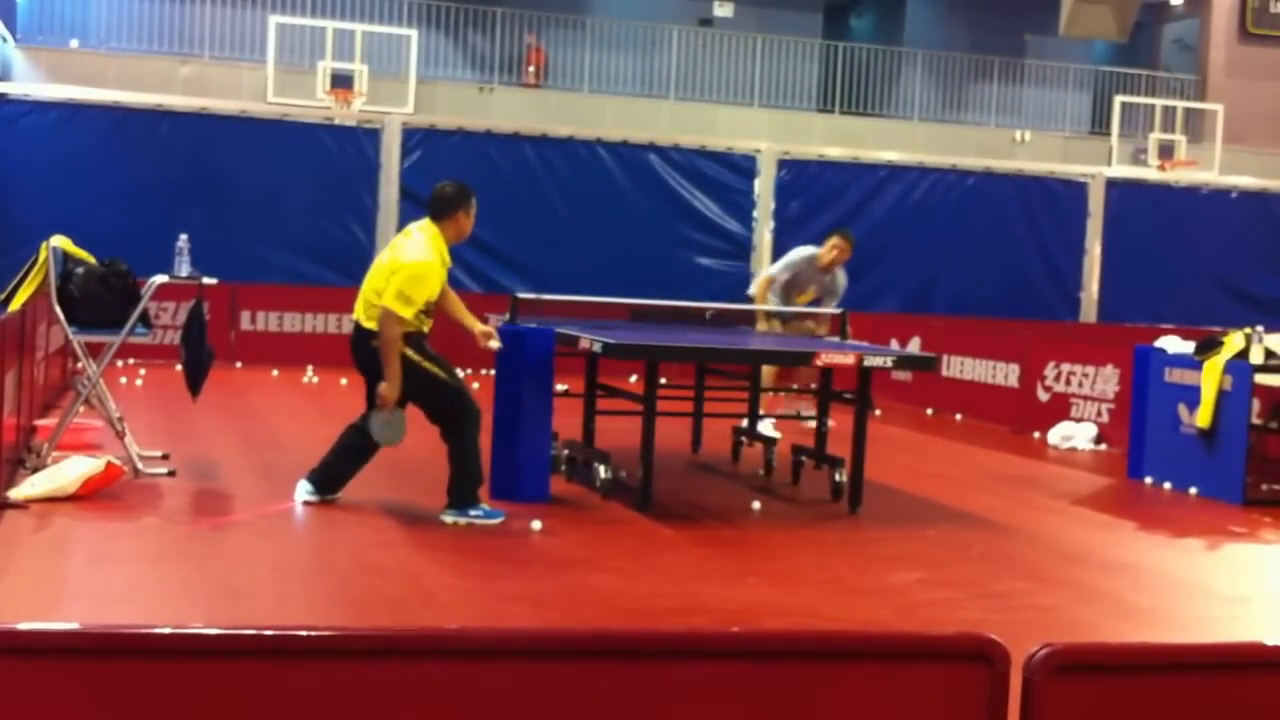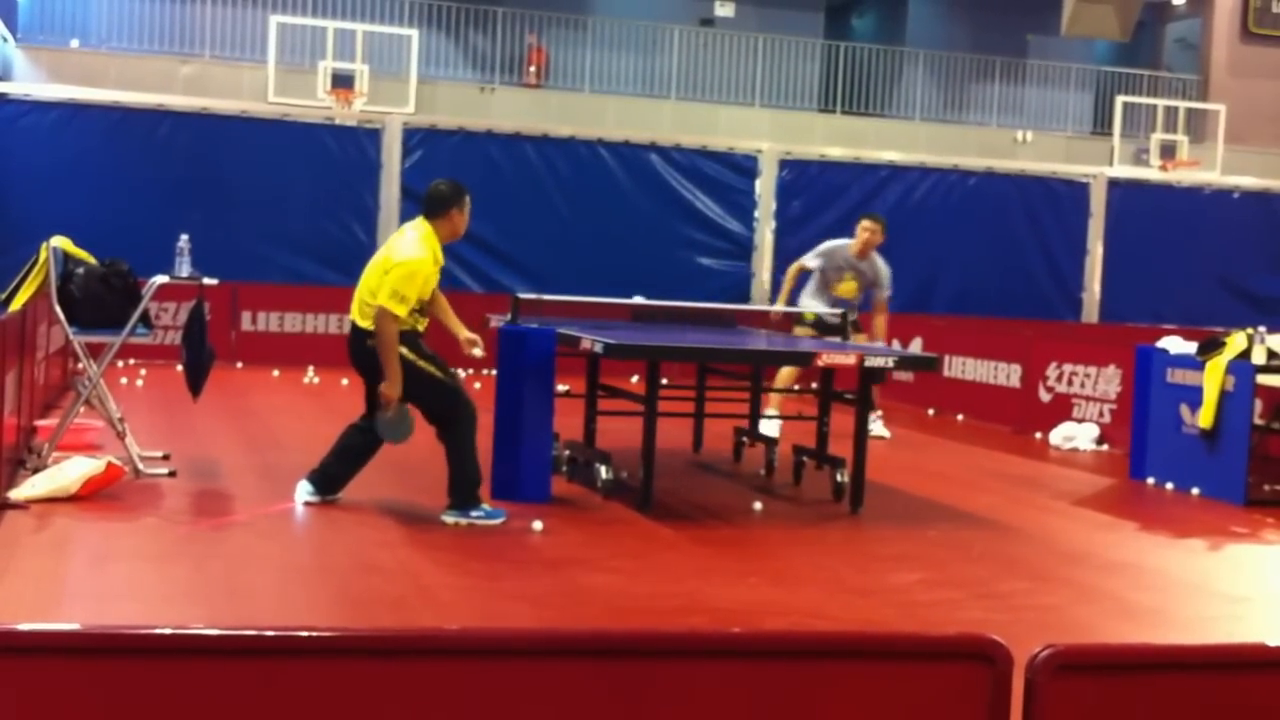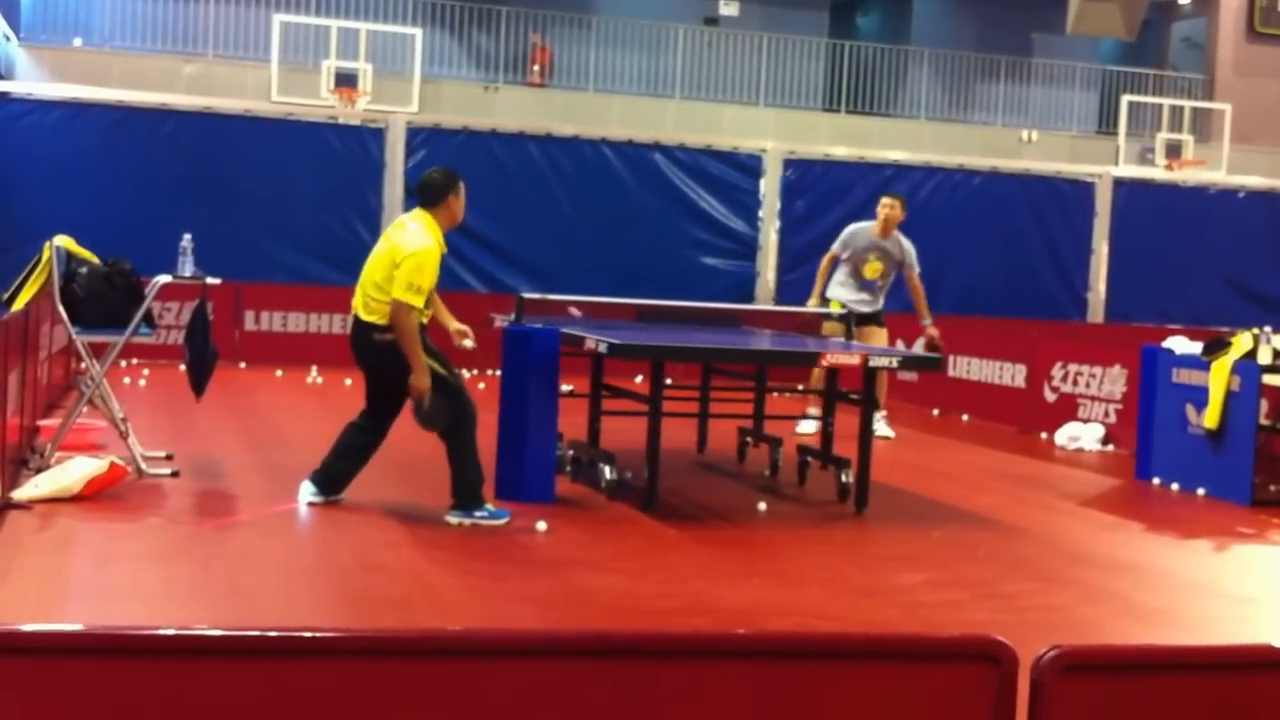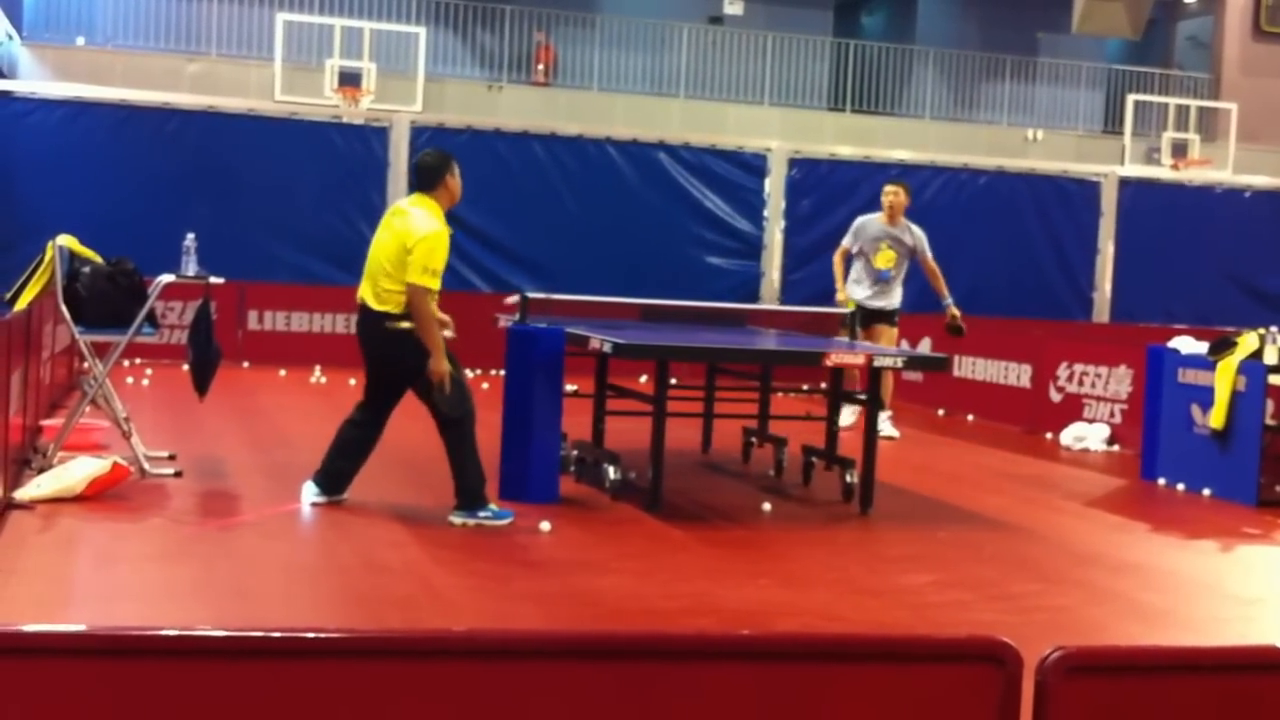
dt=0.2s
person 1, frame 1
left shoulder: (421, 232)
right shoulder: (421, 259)
left elbow: (441, 292)
right elbow: (389, 321)
left wrist: (474, 325)
right wrist: (392, 380)
left hip: (369, 339)
right hip: (384, 342)
right knee: (462, 414)
left ankle: (318, 484)
right ankle: (463, 504)
person 1, frame 2
left shoulder: (421, 235)
right shoulder: (415, 257)
left elbow: (431, 295)
right elbow: (385, 319)
left wrist: (460, 331)
right wrist: (392, 378)
left hip: (368, 339)
right hip: (383, 342)
left knee: (378, 418)
right knee: (458, 414)
left ankle: (318, 484)
right ankle: (464, 504)
person 1, frame 3
left shoulder: (411, 223)
right shoulder: (422, 246)
right elbow: (403, 312)
left wrist: (449, 322)
right wrist: (419, 369)
left hip: (369, 332)
right hip: (388, 337)
left knee: (377, 415)
right knee: (458, 412)
left ankle: (322, 484)
right ankle: (468, 505)
person 1, frame 4
left shoulder: (402, 210)
right shoulder: (432, 230)
right elbow: (418, 297)
left wrist: (434, 312)
right wrist: (437, 355)
left hip: (374, 322)
right hip: (398, 328)
left knee: (373, 408)
right knee: (456, 411)
left ankle: (325, 485)
right ankle: (471, 505)
person 2, frame 1
left shoulder: (838, 282)
right shoulder: (801, 257)
left elbow: (824, 319)
right elbow: (763, 281)
right wrist: (762, 320)
left hip: (790, 311)
right hip: (764, 301)
right ankle: (759, 416)
person 2, frame 2
left shoulder: (879, 270)
right shoulder: (832, 248)
left elbow: (880, 310)
right elbow: (796, 269)
left wrist: (880, 344)
right wrist: (781, 302)
left hip: (844, 319)
right hip: (813, 311)
left ankle: (871, 417)
right ankle: (770, 416)
person 2, frame 3
left shoulder: (904, 248)
right shoulder: (855, 231)
left elbow: (915, 286)
right elbow: (829, 259)
left wrist: (927, 324)
right wrist: (816, 295)
left hip: (872, 308)
right hip: (840, 301)
left ankle: (878, 418)
right ankle: (812, 414)
person 2, frame 4
left shoulder: (914, 234)
right shoulder: (863, 223)
left elbow: (931, 270)
right elbow: (840, 255)
left wrist: (948, 303)
right wrist: (840, 289)
left hip: (887, 305)
right hip: (856, 300)
left ankle: (883, 417)
right ankle: (851, 404)
